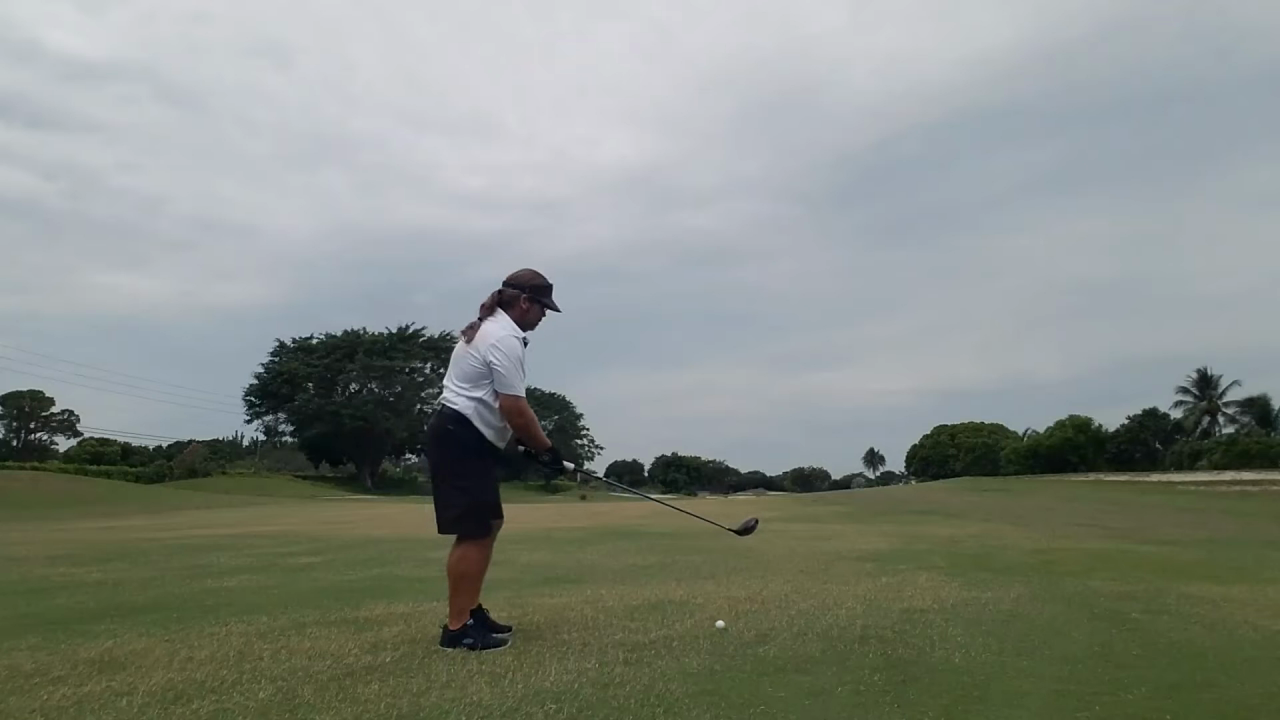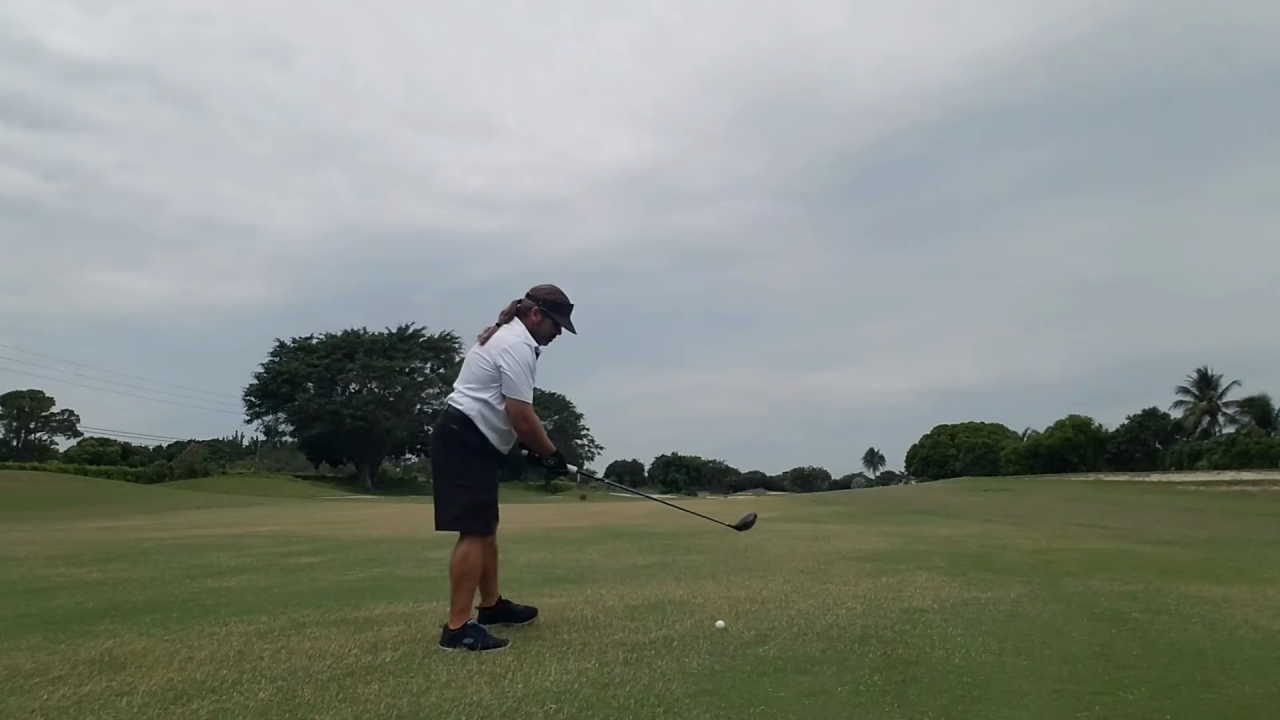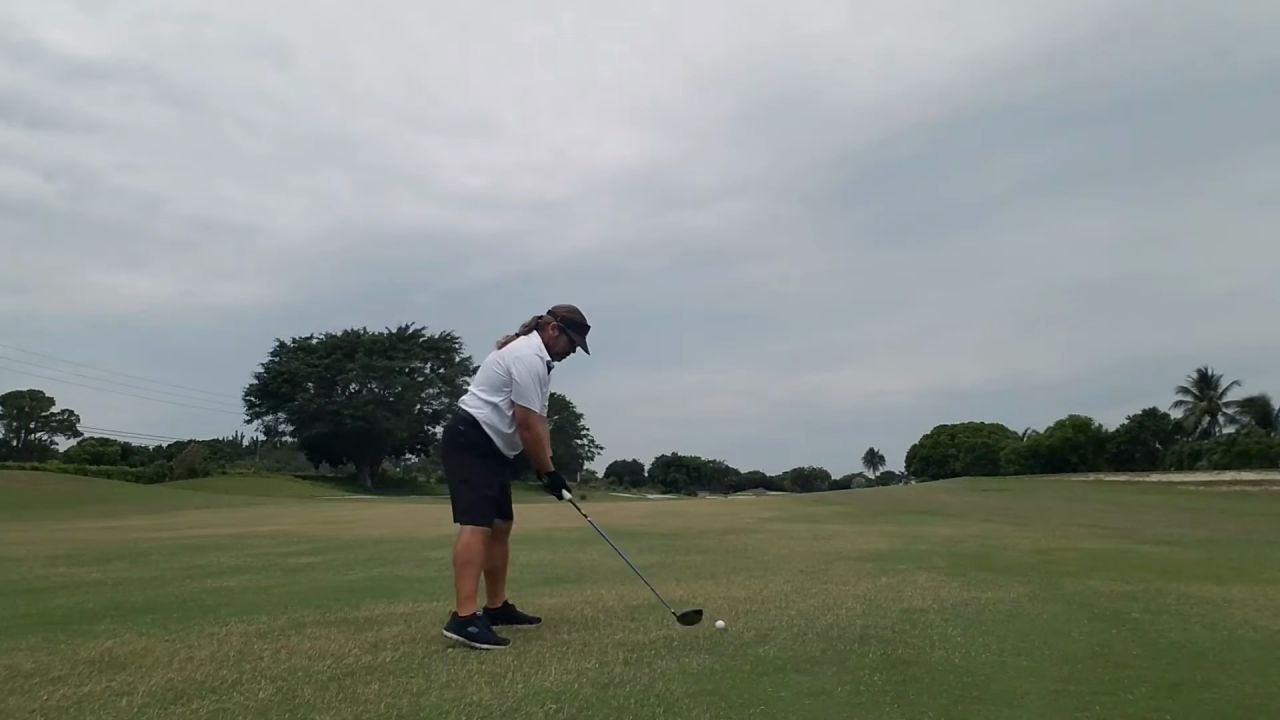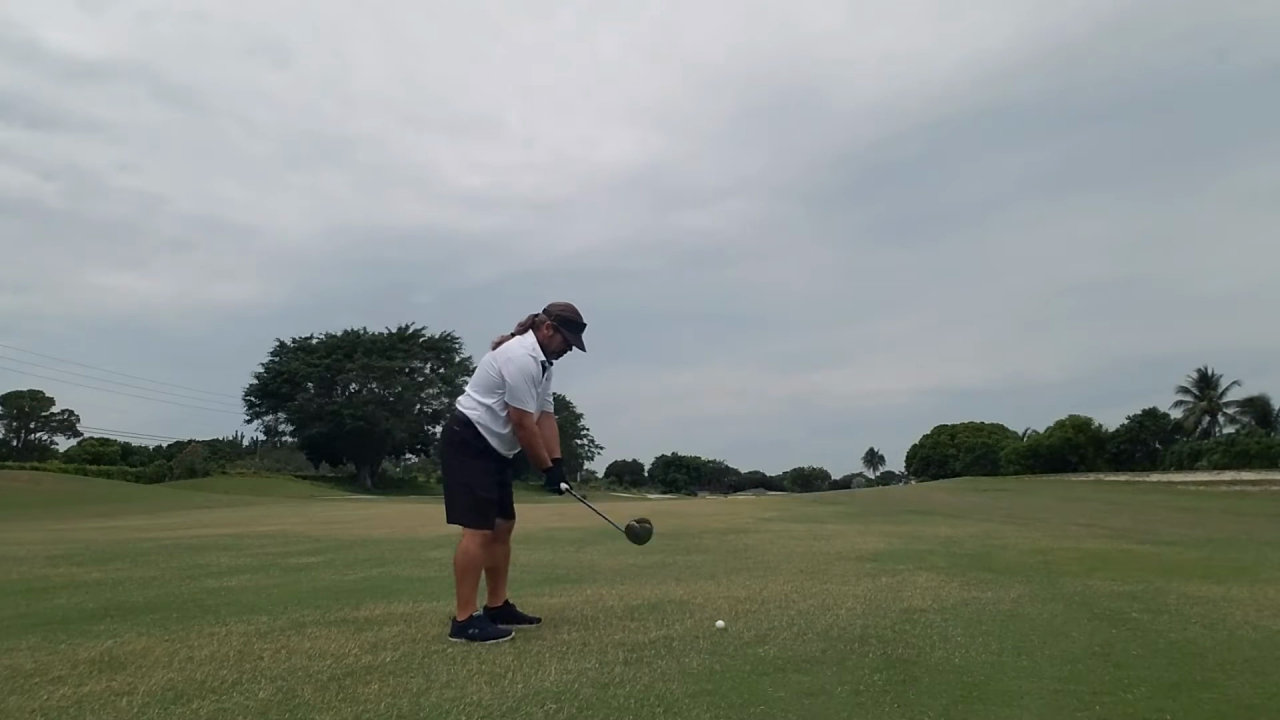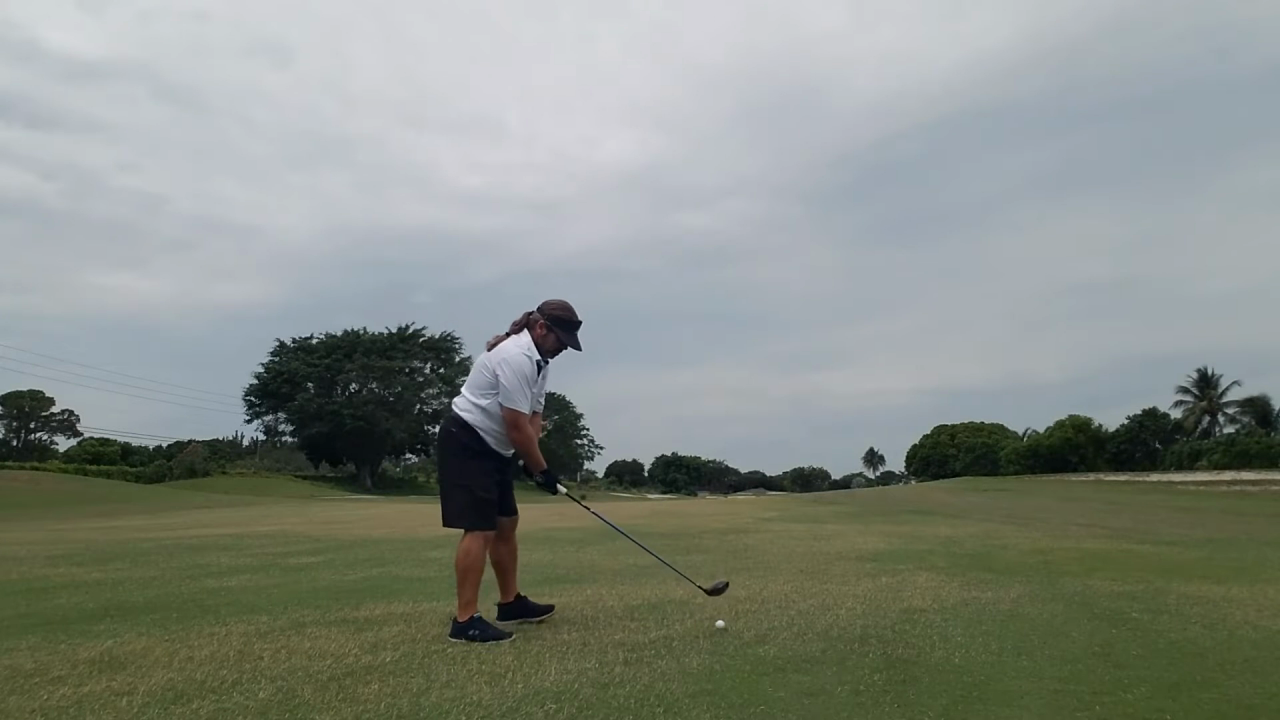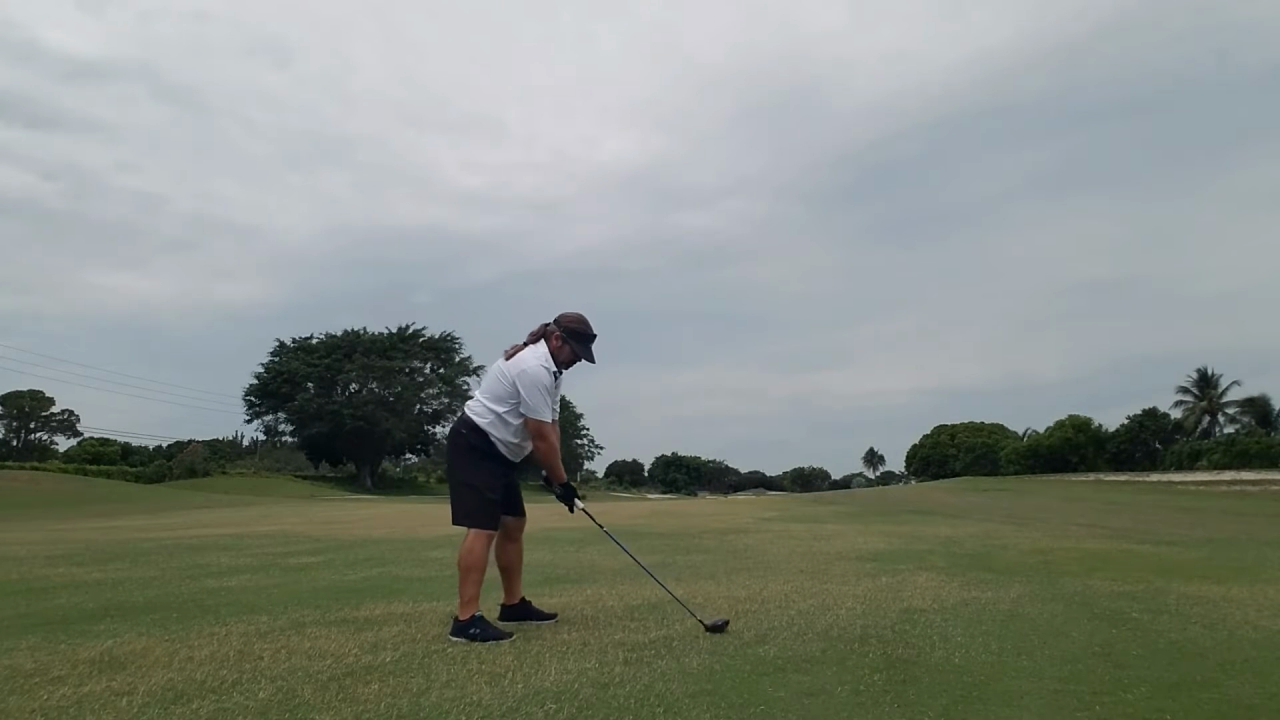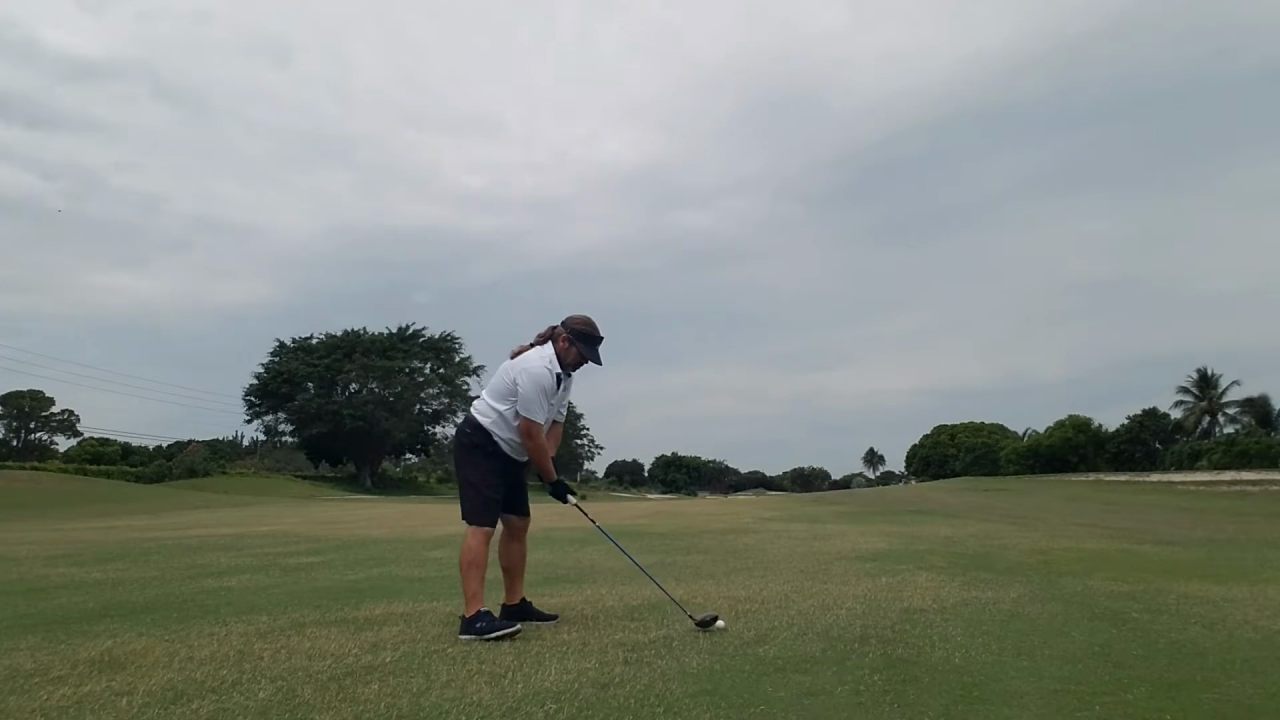
dt=0.4s
person 1, frame 1
left shoulder: (492, 329)
right shoulder: (505, 339)
right elbow: (515, 410)
left wrist: (530, 443)
right wrist: (546, 449)
left hip: (462, 438)
right hip: (464, 441)
left knee: (488, 526)
right knee: (472, 533)
left ankle: (470, 611)
right ankle: (457, 628)
person 1, frame 2
left shoulder: (508, 338)
right shoulder: (517, 346)
left elbow: (510, 411)
right elbow: (521, 416)
left wrist: (534, 447)
right wrist: (551, 453)
left hip: (472, 443)
right hip: (465, 443)
left knee: (485, 530)
right knee: (474, 532)
left ankle: (491, 605)
right ankle: (458, 627)
person 1, frame 3
left shoulder: (537, 358)
right shoulder: (528, 357)
left elbow: (538, 421)
right elbow: (527, 426)
left wrist: (544, 467)
right wrist: (549, 471)
left hip: (489, 447)
right hip: (471, 442)
left knee: (500, 526)
right knee: (477, 526)
left ankle: (496, 606)
right ankle: (465, 617)
person 1, frame 4
left shoulder: (541, 362)
right shoulder: (521, 357)
left elbow: (545, 417)
right elbow: (523, 426)
left wrist: (557, 463)
right wrist: (546, 468)
left hip: (491, 448)
right hip: (468, 443)
left knee: (501, 526)
right knee: (478, 528)
left ankle: (497, 606)
right ankle: (464, 620)
person 1, frame 5
left shoulder: (538, 360)
right shoulder: (515, 357)
left elbow: (533, 417)
right elbow: (517, 426)
left wrist: (529, 462)
right wrist: (542, 469)
left hip: (491, 449)
right hip: (467, 445)
left knee: (505, 526)
right knee: (479, 530)
left ankle: (510, 602)
right ankle: (465, 620)
person 1, frame 6
left shoulder: (551, 369)
right shoulder: (534, 368)
left elbow: (551, 426)
right elbow: (541, 437)
left wrist: (552, 474)
right wrist: (561, 482)
left hip: (497, 451)
right hip: (474, 446)
left knee: (513, 525)
right knee: (482, 530)
left ankle: (513, 604)
right ankle: (467, 619)
person 1, frame 7
left shoulder: (563, 373)
right shoulder: (537, 369)
left elbow: (554, 425)
right elbow: (530, 434)
left wrist: (546, 467)
right wrist: (552, 479)
left hip: (507, 452)
right hip: (479, 445)
left knee: (517, 524)
right knee: (482, 527)
left ankle: (514, 603)
right ankle: (474, 616)
